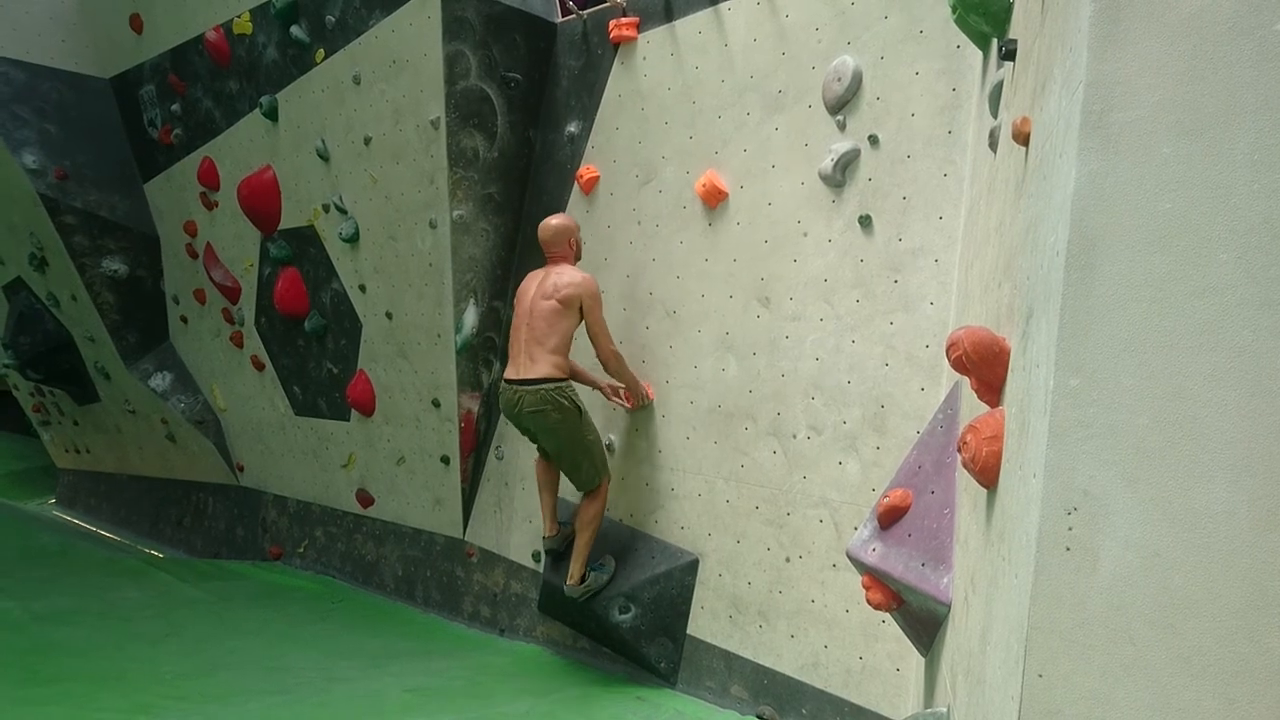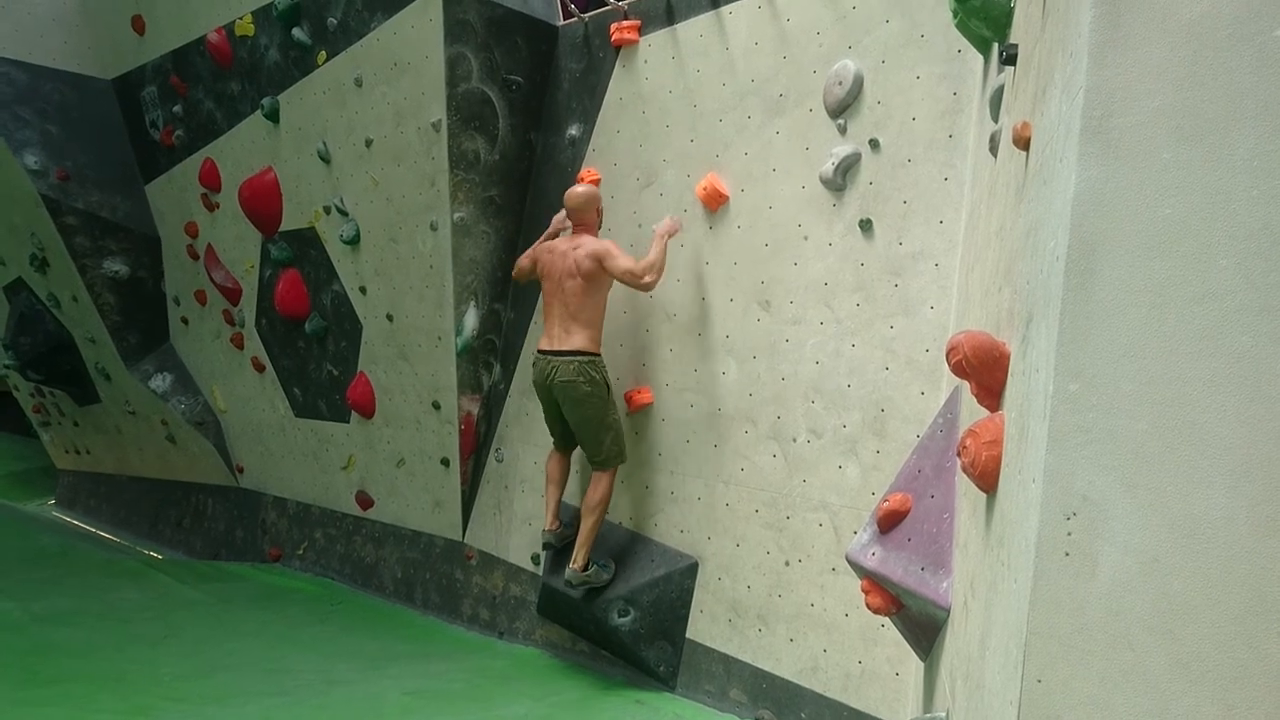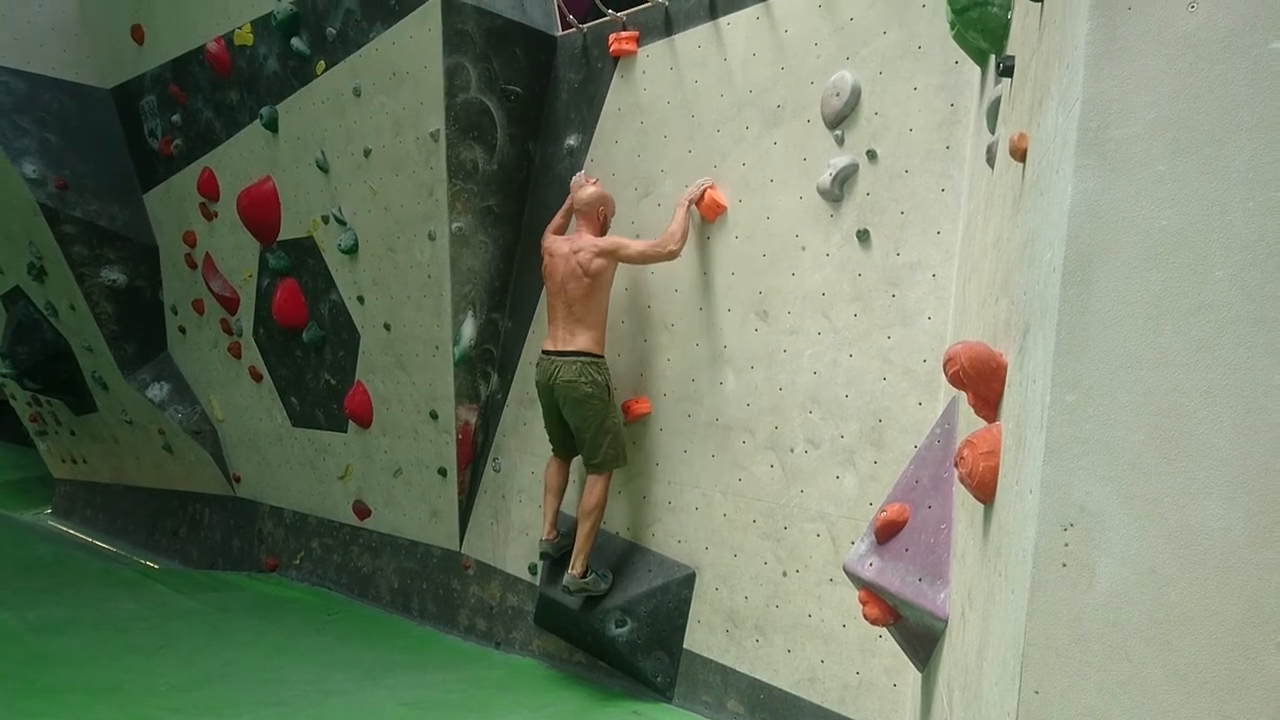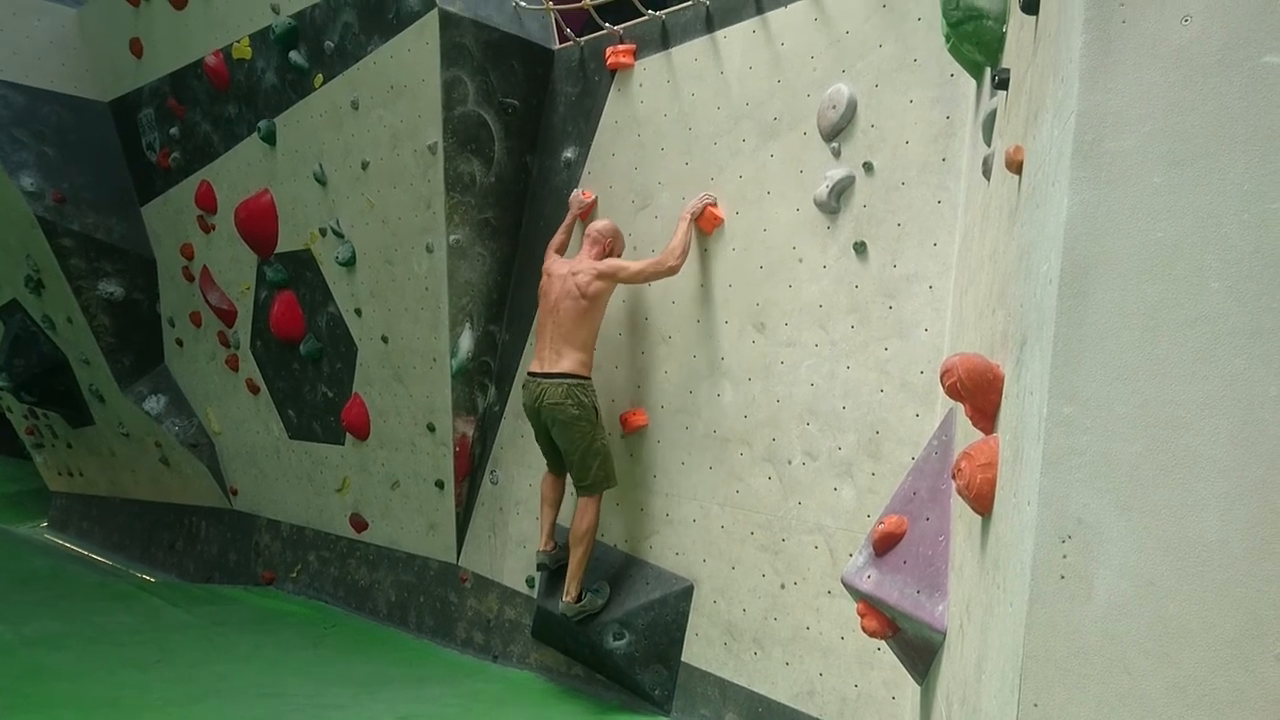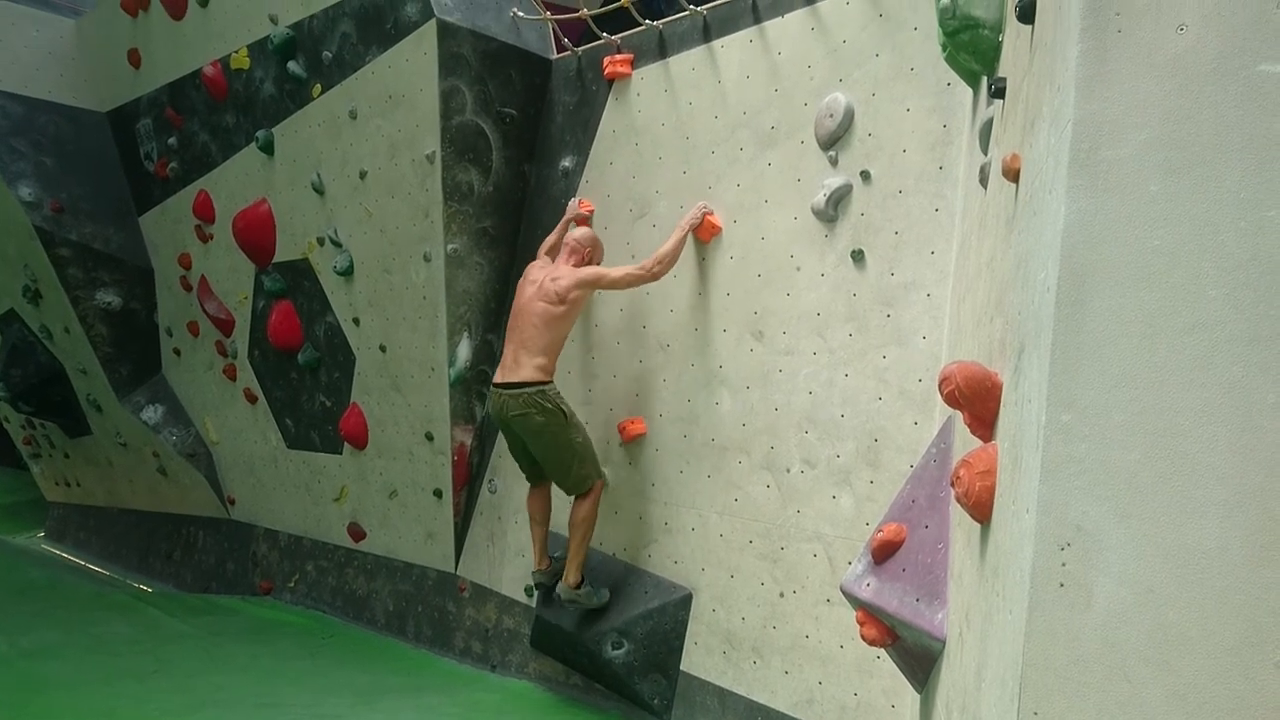
dt=0.2s
person 1, frame 1
left shoulder: (526, 284)
right shoulder: (580, 282)
right elbow: (607, 356)
left wrist: (598, 384)
right wrist: (635, 385)
left hip: (511, 394)
right hip: (548, 395)
left knee: (549, 450)
right knee: (595, 483)
left ankle: (551, 531)
right ankle: (577, 577)
person 1, frame 2
left shoulder: (546, 250)
right shoulder: (598, 250)
left elbow: (518, 272)
right elbow: (646, 278)
left wrist: (551, 233)
right wrist: (662, 236)
left hip: (543, 363)
right hip: (580, 369)
left knee: (562, 445)
right knee: (605, 465)
left ankle: (551, 528)
right ankle: (579, 565)
person 1, frame 3
left shoulder: (552, 247)
right shoulder: (604, 247)
right elbow: (670, 247)
left wrist: (573, 198)
right wrist: (685, 202)
left hip: (547, 365)
right hip: (583, 370)
left knee: (561, 452)
right knee: (599, 468)
left ankle: (549, 535)
right ankle: (578, 571)
person 1, frame 4
left shoulder: (552, 267)
right shoulder: (602, 271)
right elbow: (668, 264)
left wrist: (572, 215)
right wrist: (688, 216)
left hip: (532, 387)
right hip: (568, 390)
left knee: (556, 468)
right knee: (591, 490)
left ankle: (547, 547)
right ankle: (573, 596)
person 1, frame 5
left shoulder: (533, 271)
right shoulder: (580, 278)
left elbow: (546, 249)
right elbow: (647, 270)
left wrist: (566, 222)
right wrist: (686, 225)
left hip: (500, 397)
right hip: (533, 397)
left knee: (540, 479)
right knee: (590, 486)
left ankle: (542, 566)
right ankle: (571, 583)
